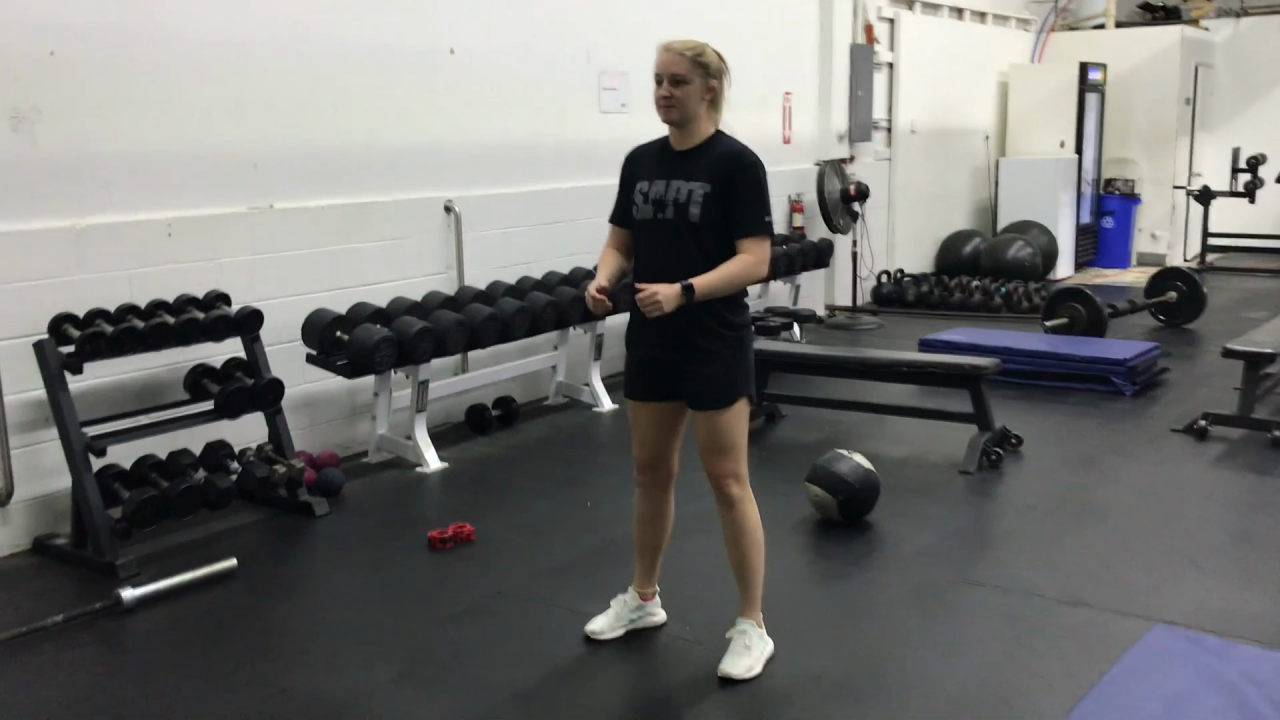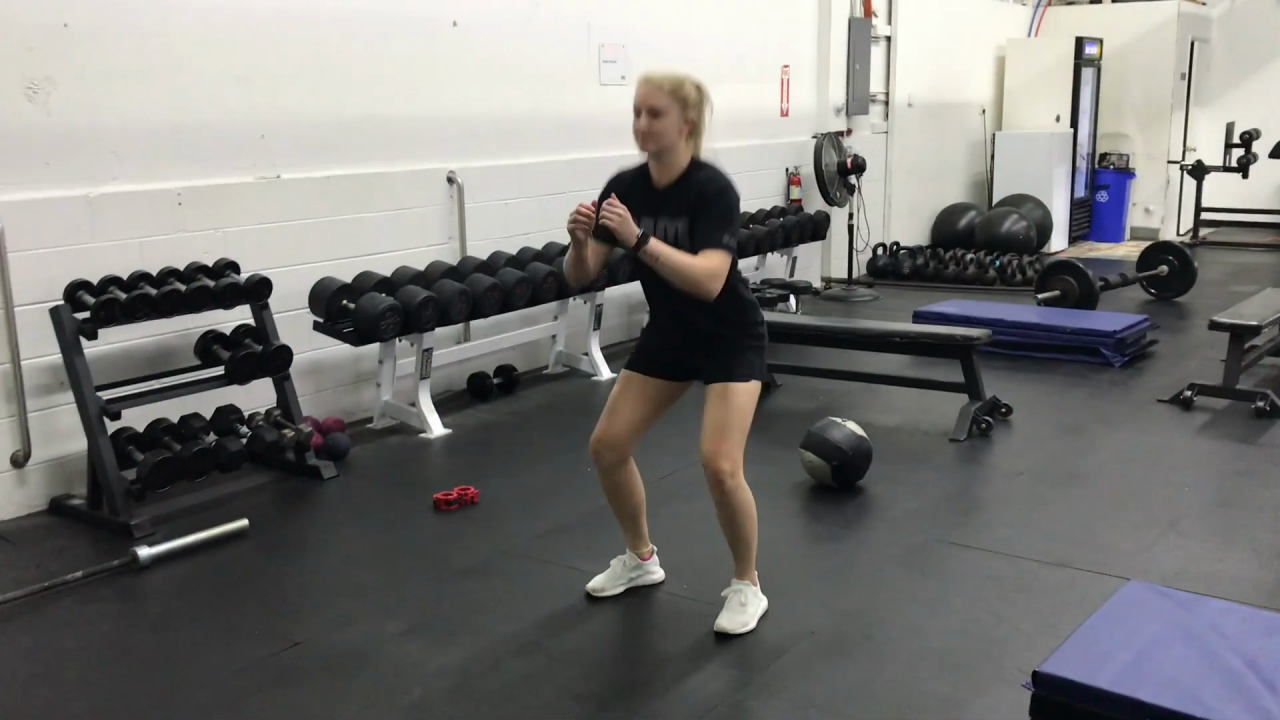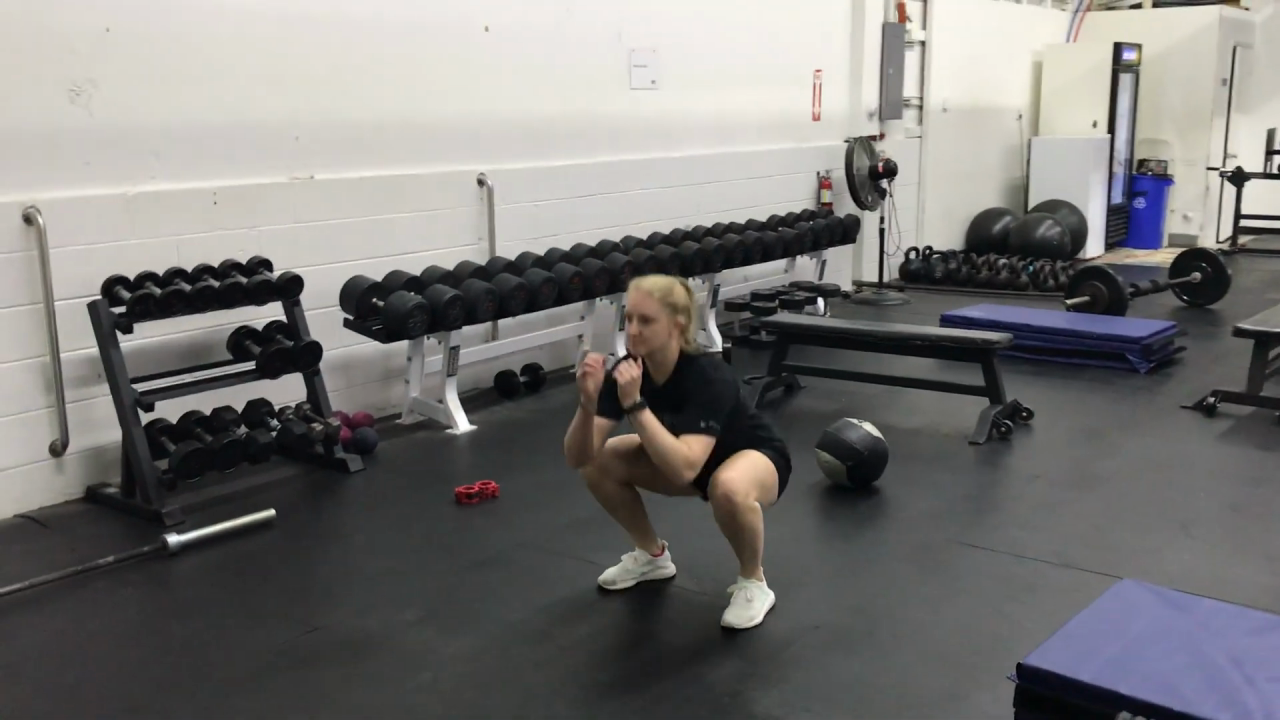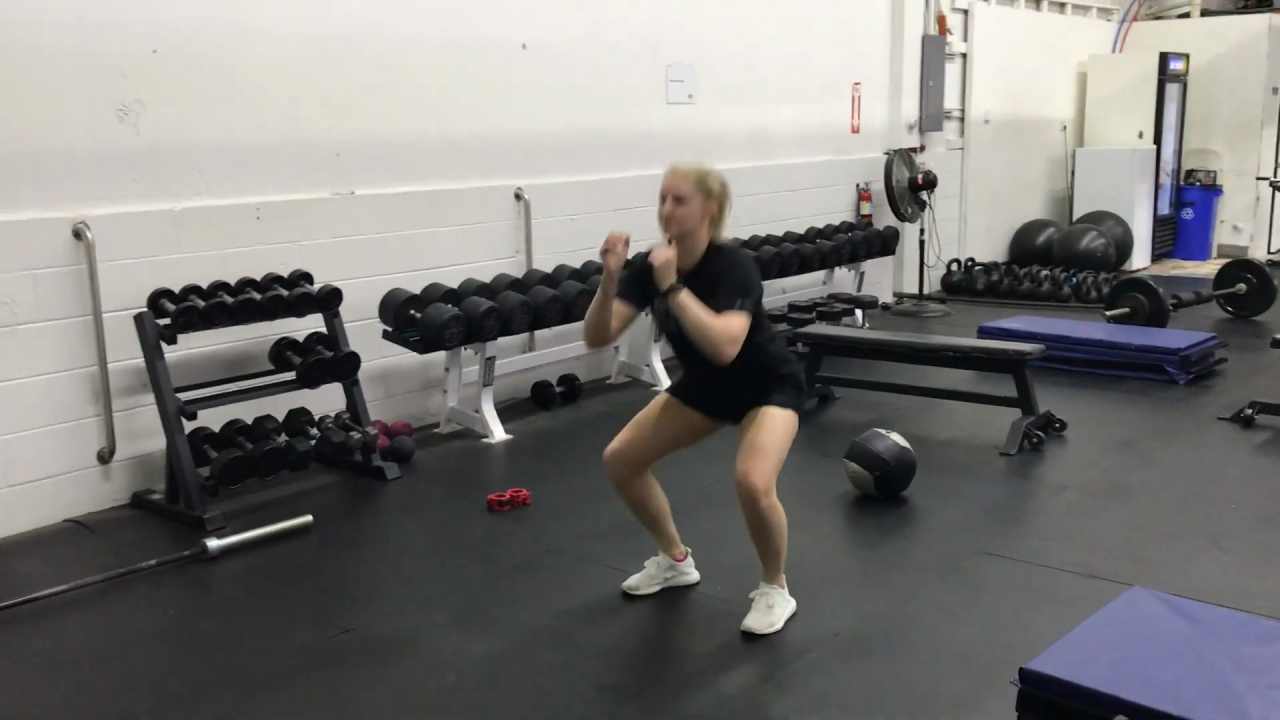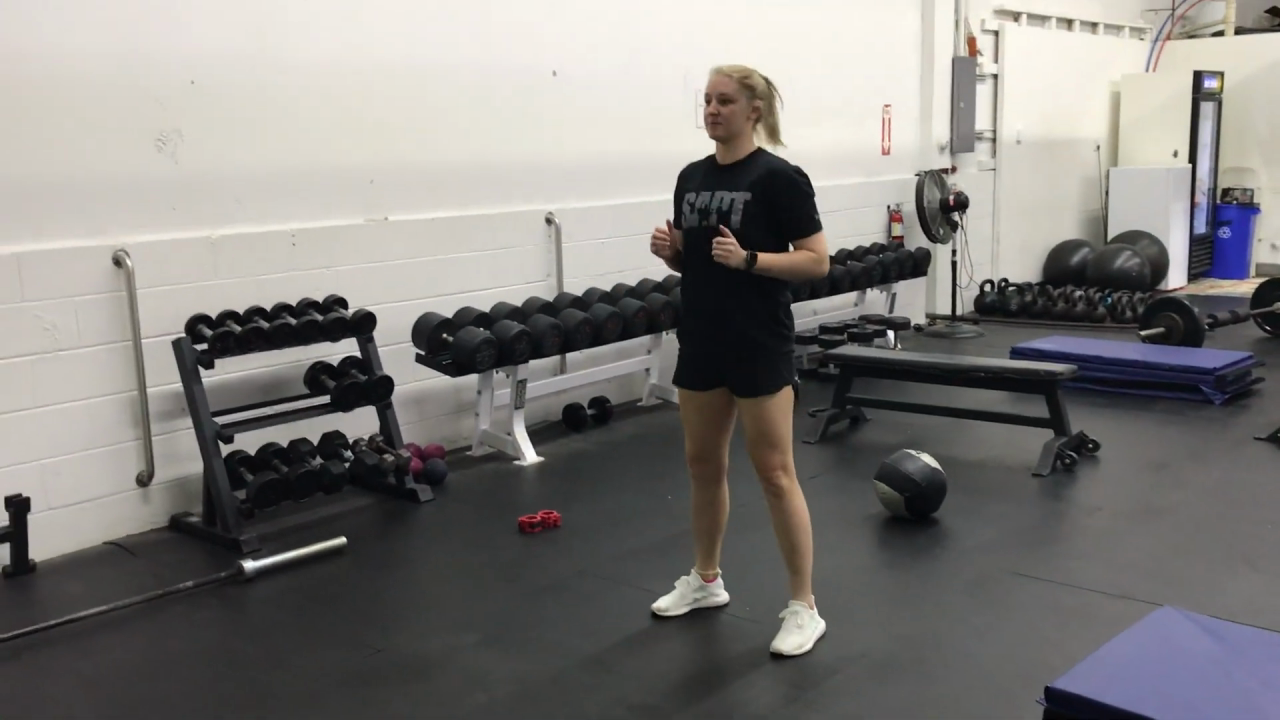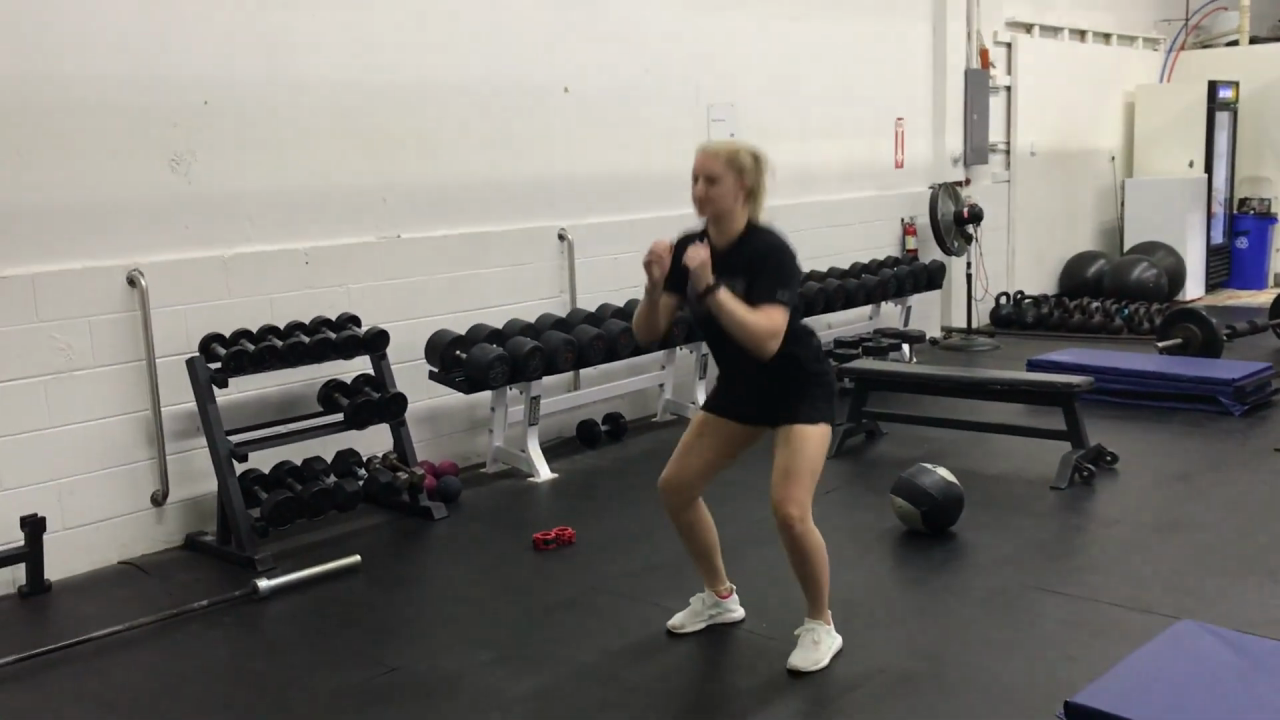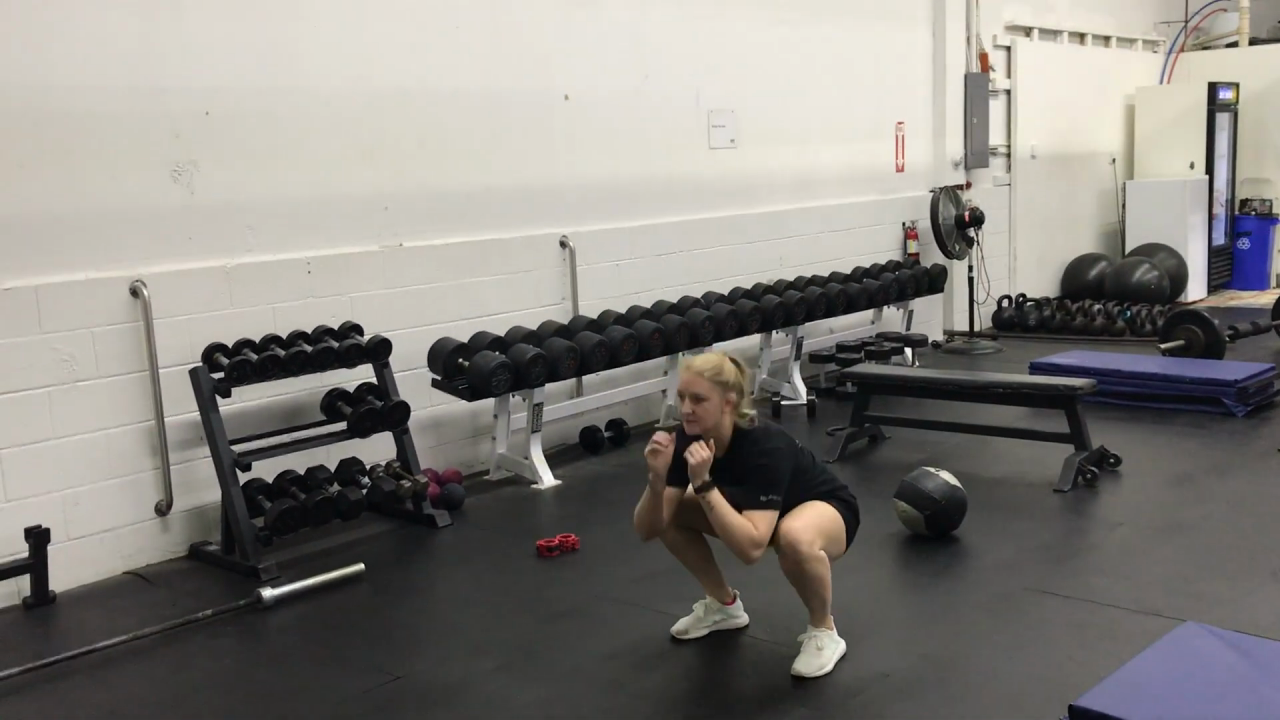
dt=0.5s
person 1, frame 1
left shoulder: (736, 163)
right shoulder: (639, 162)
left elbow: (755, 261)
right elbow: (620, 243)
left wrist: (683, 291)
right wrist: (602, 281)
left hip: (715, 346)
right hip: (649, 343)
left knee: (726, 480)
right knee: (650, 473)
left ankle: (752, 626)
right ankle: (643, 599)
person 1, frame 2
left shoulder: (713, 188)
right shoulder: (624, 187)
left elbow: (707, 283)
right elbow: (580, 275)
left wrist: (636, 239)
right wrist: (581, 237)
left hip: (731, 342)
right hip: (667, 337)
left knee: (719, 465)
right knee: (607, 448)
left ankle: (747, 585)
right ankle: (640, 559)
person 1, frame 3
left shoulder: (709, 377)
right shoulder: (627, 373)
left elbow: (684, 470)
right elbow: (577, 457)
left wrist: (634, 404)
right wrist: (587, 402)
left hip: (756, 454)
left knee: (728, 489)
right knee: (598, 467)
left ankle: (753, 582)
right ankle: (652, 553)
person 1, frame 4
left shoulder: (733, 267)
right shoulder: (652, 263)
left elbow: (725, 346)
right elbow: (598, 338)
left wrist: (672, 288)
right wrist: (611, 279)
left hip: (768, 386)
right hip: (703, 385)
left knee: (751, 483)
right knee: (619, 460)
left ankle: (775, 590)
right ankle: (674, 559)
person 1, frame 5
left shoulder: (779, 178)
right shoulder: (692, 176)
left elbow: (817, 261)
left wrist: (747, 259)
right wrist: (668, 248)
left hip: (759, 346)
right hip: (699, 343)
left knee: (773, 473)
right knee: (703, 466)
left ankle: (804, 608)
right ankle: (706, 580)
person 1, frame 6
left shoulder: (770, 251)
right shoulder: (687, 250)
left elbow: (765, 341)
right elbow: (648, 333)
left wrist: (710, 285)
right wrist: (655, 283)
left hip: (802, 391)
right hip: (738, 387)
left knee: (789, 510)
right knee: (674, 488)
left ankle: (821, 625)
right ankle: (720, 597)
person 1, frame 7
left shoulder: (765, 446)
right shoulder: (687, 441)
left elbow: (751, 548)
right elbow: (646, 529)
left wrist: (704, 484)
right wrist: (656, 479)
left hip: (825, 506)
left knee: (794, 537)
right knee: (667, 518)
left ankle: (823, 630)
right ankle: (723, 603)
